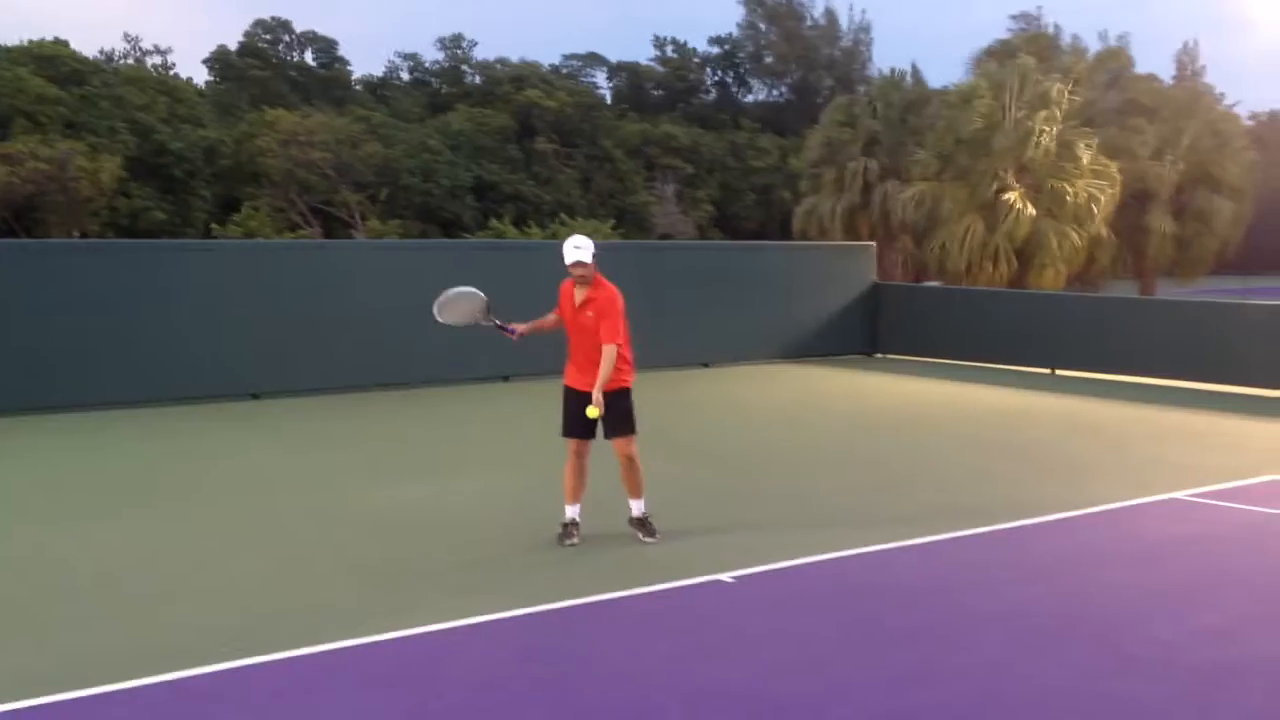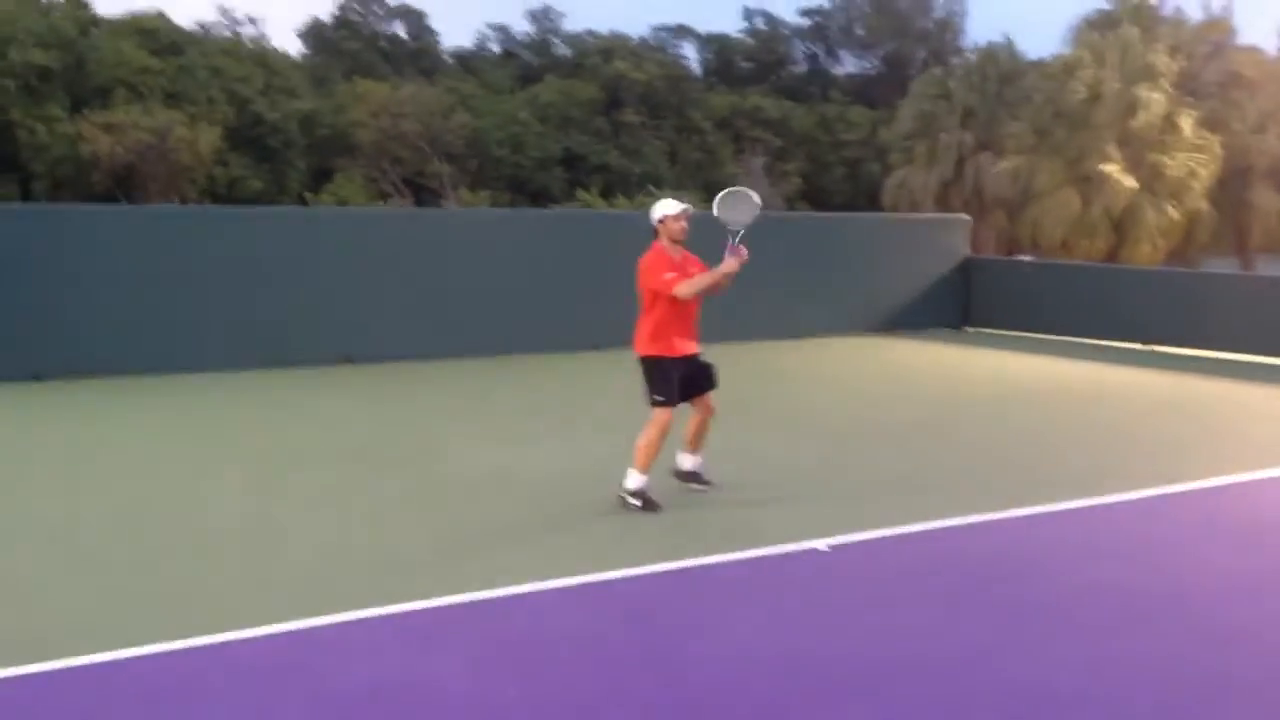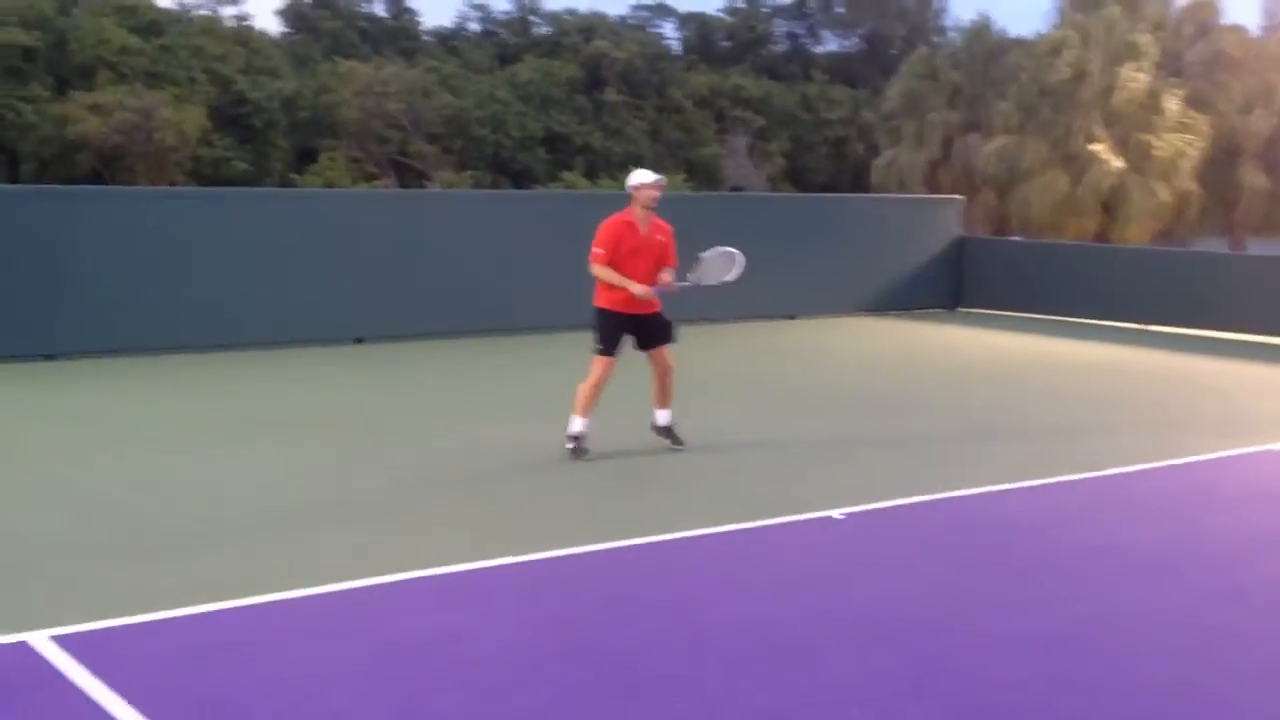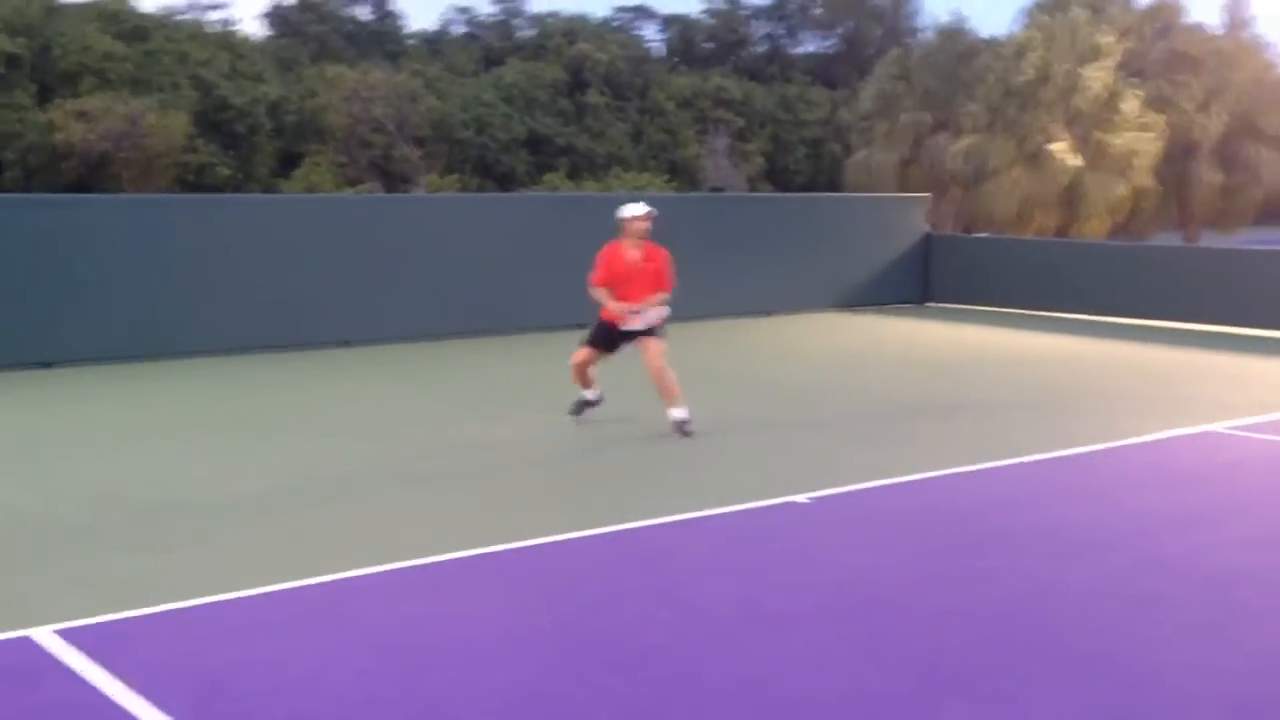
dt=1s
person 1, frame 1
left shoulder: (609, 296)
right shoulder: (565, 289)
left elbow: (611, 348)
left wrist: (599, 388)
right wrist: (530, 326)
left hip: (612, 386)
right hip: (576, 384)
left knee: (626, 452)
right knee: (576, 451)
left ankle: (638, 515)
right ankle: (571, 520)
person 1, frame 2
left shoulder: (689, 259)
right shoulder: (653, 261)
left elbow: (713, 285)
right elbow: (684, 290)
left wrist: (729, 268)
right wrist: (722, 270)
left hip: (686, 349)
right hip: (658, 352)
left knee: (705, 409)
right knee: (662, 419)
left ankle: (686, 466)
right ankle: (633, 487)
person 1, frame 3
left shoulder: (664, 231)
right shoulder: (613, 226)
left elbow: (667, 267)
right elbow: (596, 268)
left wrist: (665, 277)
right wrist: (631, 285)
left hip: (648, 308)
right hip: (612, 307)
left knee: (665, 366)
right knee: (600, 371)
left ankle: (663, 422)
right ankle: (575, 433)
person 1, frame 4
left shoulder: (659, 256)
right shoulder: (608, 253)
left elbow: (664, 293)
right elbow: (596, 288)
left wrist: (640, 307)
right wrist: (614, 306)
left hip: (644, 318)
right hip: (612, 318)
left knee: (657, 365)
right knee: (578, 362)
left ankle: (679, 416)
right ankle: (591, 395)
